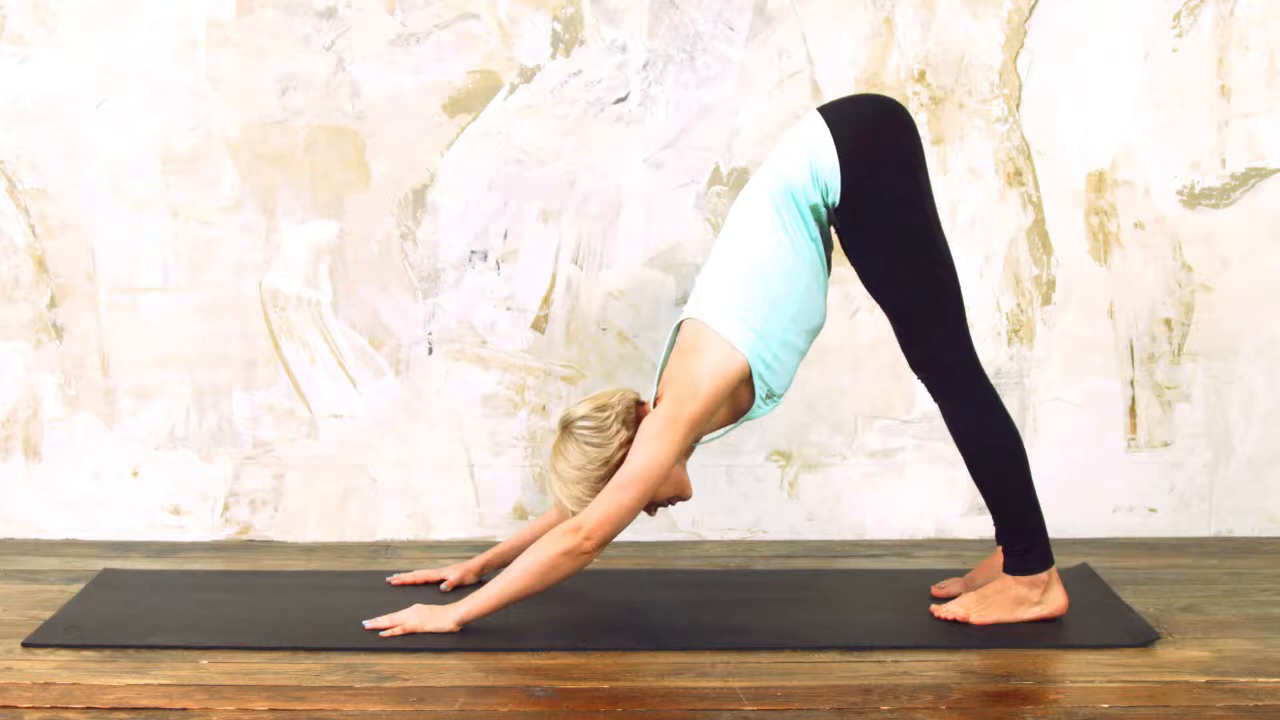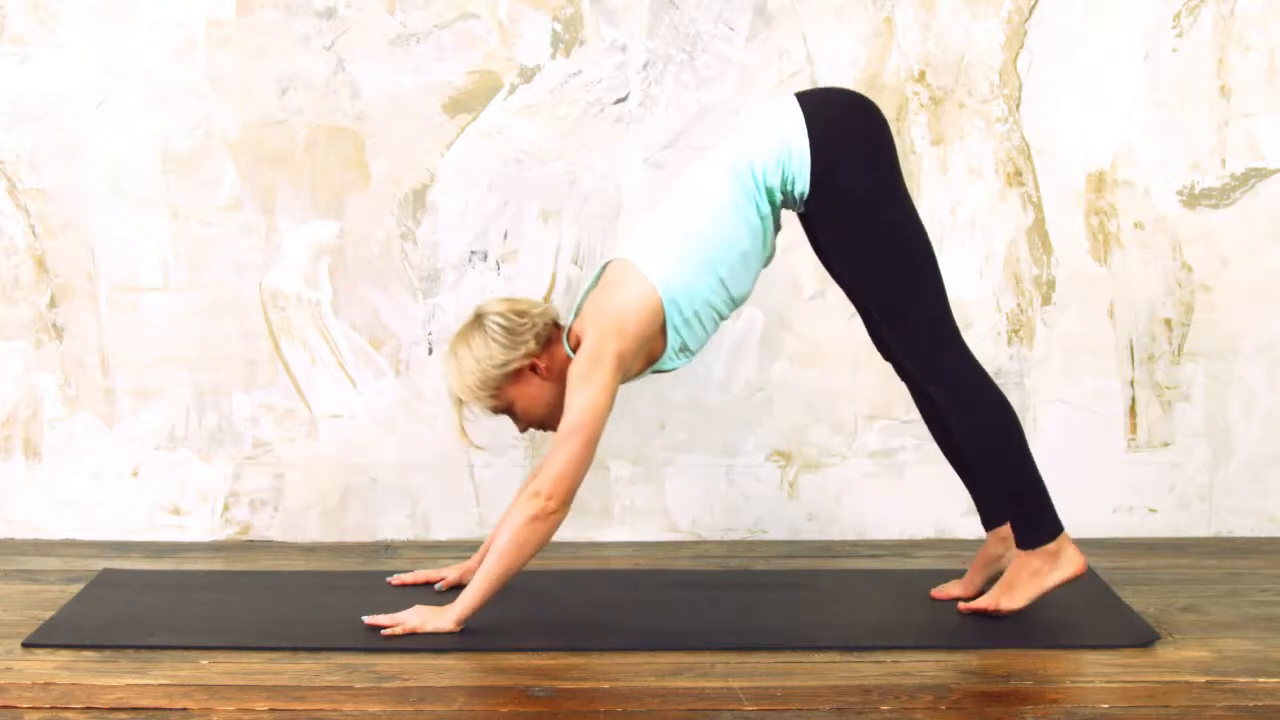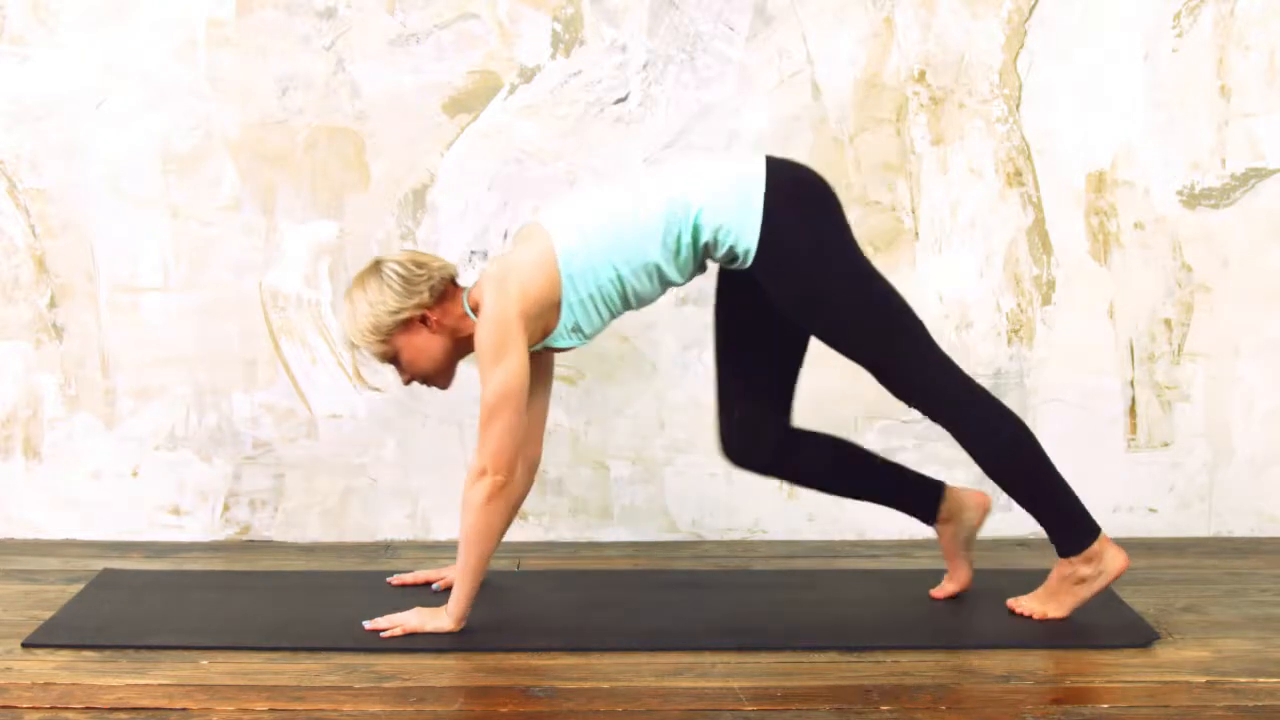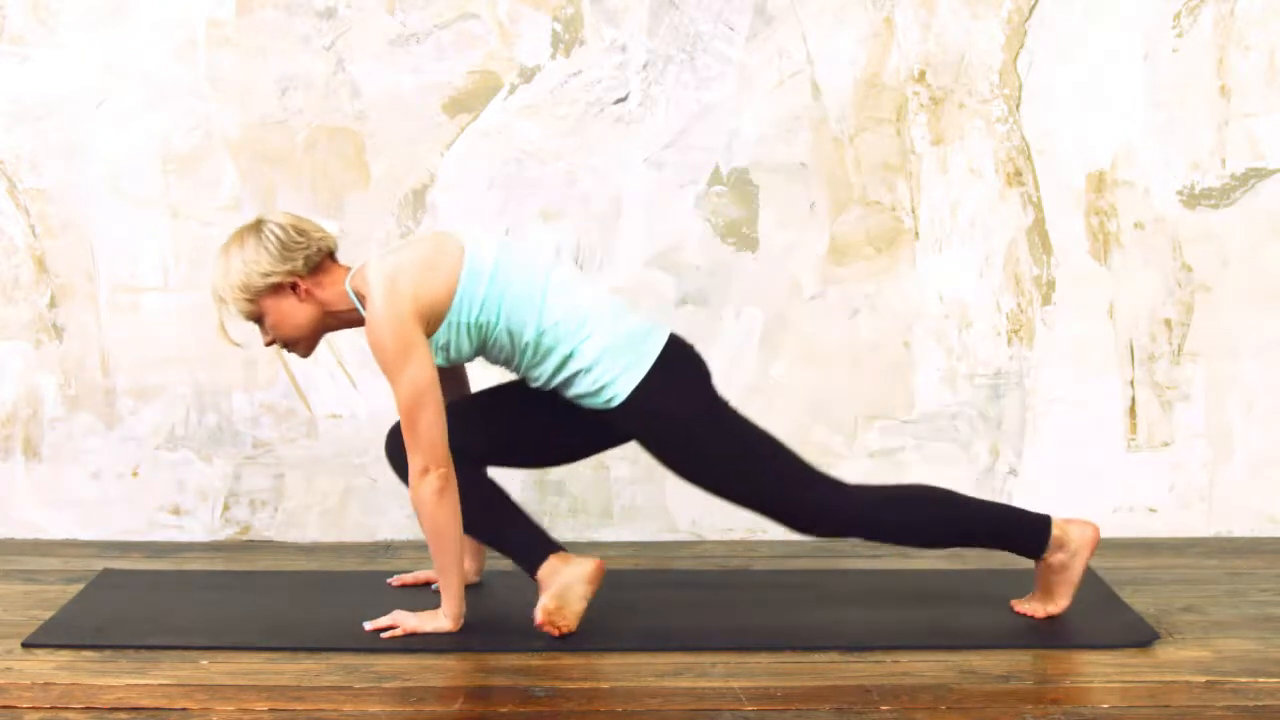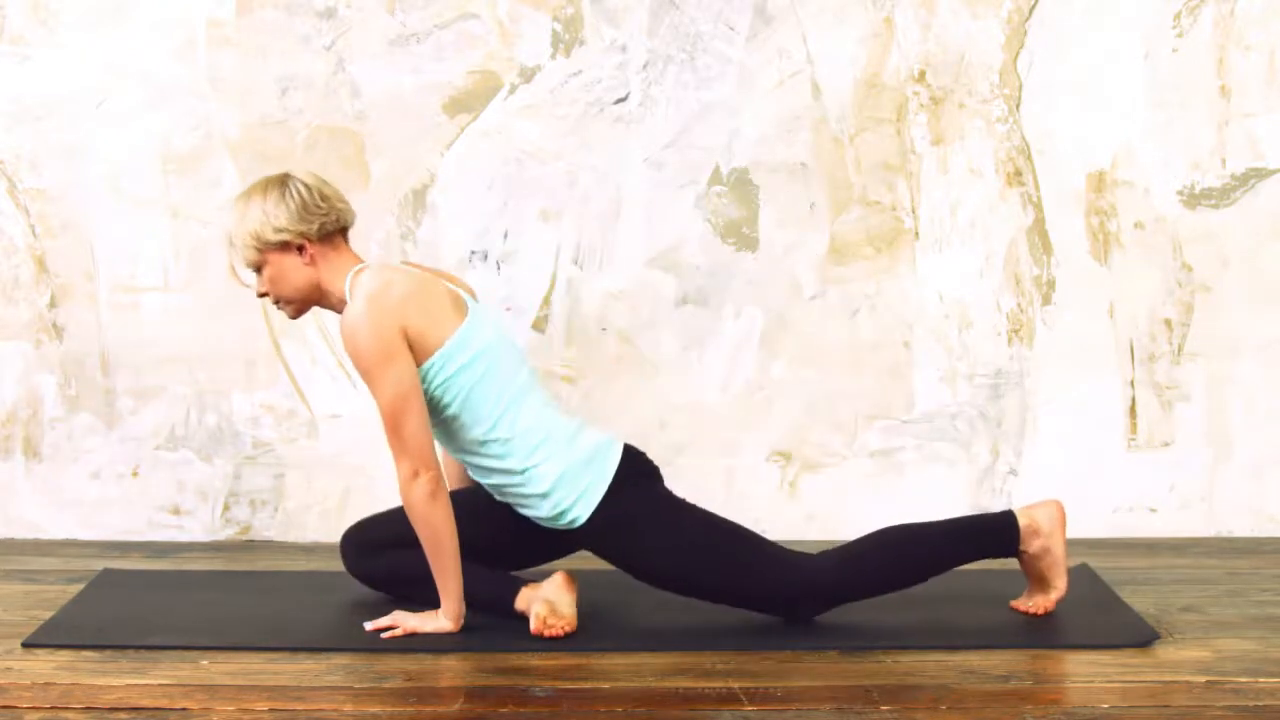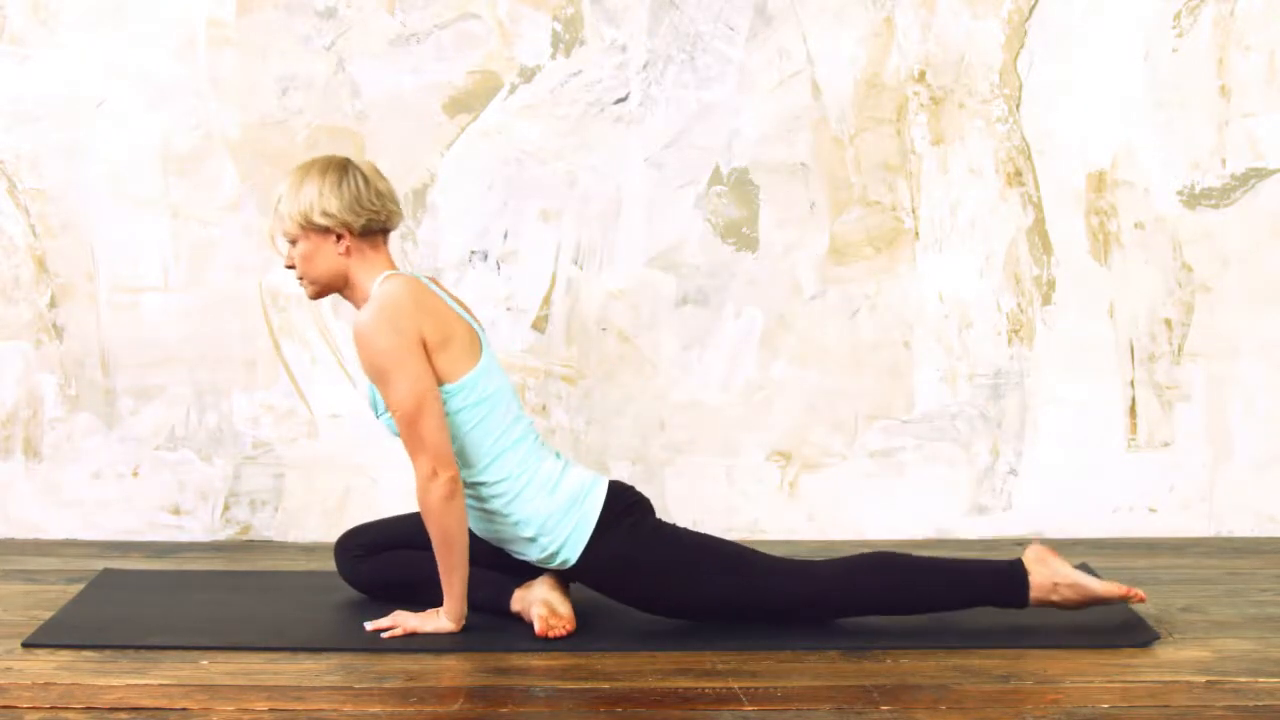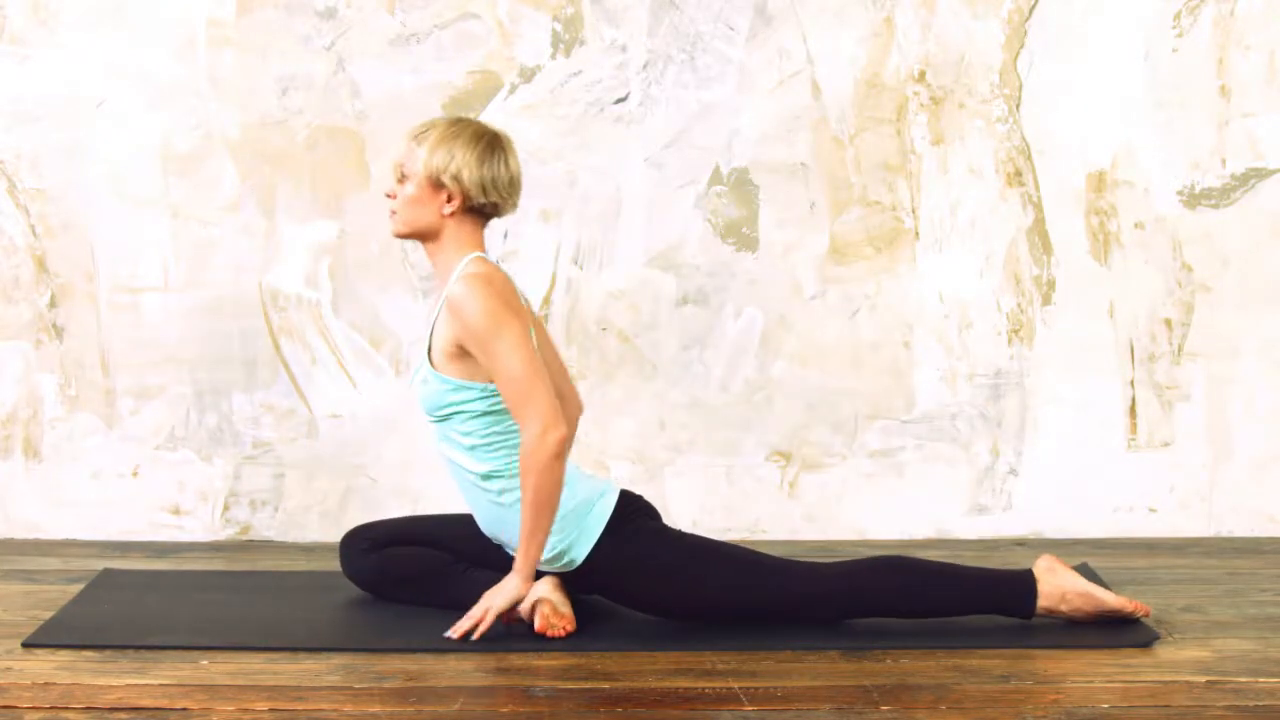
dt=0.7s
person 1, frame 1
left shoulder: (680, 411)
right shoulder: (679, 404)
left elbow: (583, 537)
right elbow: (583, 511)
left wrist: (460, 613)
right wrist: (480, 564)
left hip: (854, 153)
right hip: (841, 158)
left knee: (948, 370)
right knee: (942, 369)
left ankle: (1034, 578)
right ankle: (1015, 551)
person 1, frame 2
left shoulder: (599, 351)
right shoulder: (588, 333)
left elbow: (547, 499)
right elbow: (550, 482)
left wrist: (457, 611)
right wrist: (476, 563)
left hip: (825, 146)
right hip: (810, 148)
left knee: (931, 353)
right knee: (909, 351)
left ankle: (1045, 546)
right ankle: (1007, 535)
person 1, frame 3
left shoulder: (500, 310)
right shoulder: (519, 306)
left elbow: (493, 473)
right elbow: (519, 461)
left wrist: (453, 608)
right wrist: (470, 563)
left hip: (769, 215)
right hip: (750, 227)
left knee: (928, 382)
right knee: (749, 442)
left ankle: (1087, 551)
right ankle: (945, 510)
person 1, frame 4
left shoulder: (388, 305)
right shoulder: (398, 290)
left elbow: (433, 473)
right elbow: (441, 452)
left wrist: (451, 608)
right wrist: (465, 557)
left hip: (640, 378)
right hip: (609, 377)
left knee: (821, 508)
right knee: (409, 437)
left ankle: (1053, 537)
right ankle: (553, 567)
person 1, frame 5
left shoulder: (368, 313)
right shoulder: (403, 281)
left elbow: (418, 472)
left wrist: (451, 607)
right wrist: (468, 564)
left hip: (596, 499)
right hip: (553, 492)
left knee: (807, 585)
right knee: (364, 550)
left ankle: (1020, 529)
person 1, frame 6
left shoulder: (383, 318)
right shoulder: (419, 294)
left elbow: (438, 475)
left wrist: (453, 609)
right wrist: (496, 589)
left hip: (591, 536)
right hip: (571, 516)
left knee: (814, 591)
right knee: (357, 555)
left ankle: (1029, 578)
person 1, frame 7
left shoulder: (471, 292)
right shoulder: (478, 285)
left elbow: (550, 429)
left wrist: (520, 570)
left hip: (598, 543)
right hip: (571, 527)
left knee: (826, 591)
right knee: (364, 552)
left ankle: (1039, 590)
